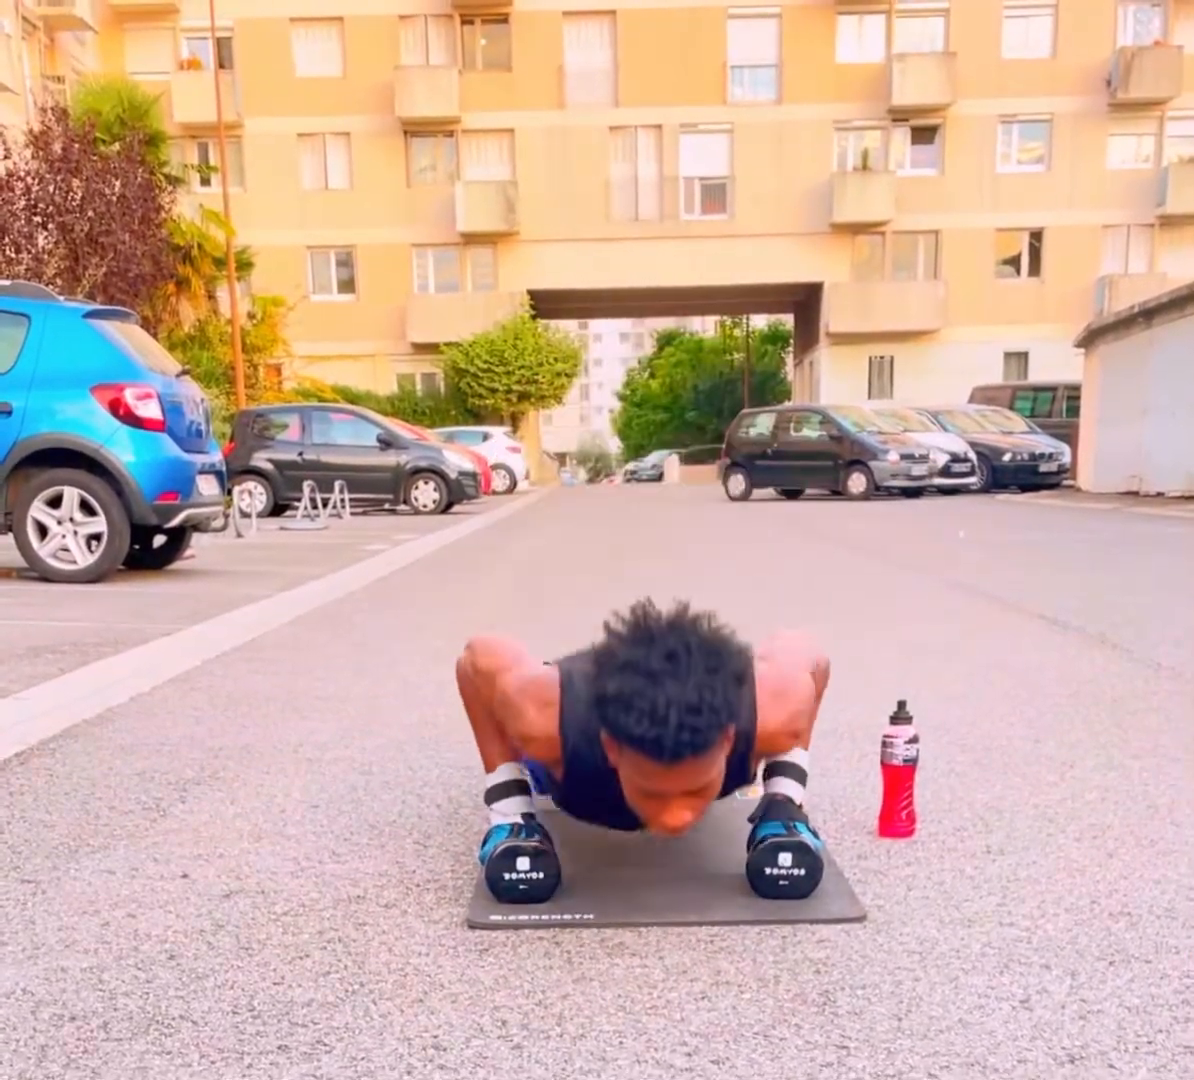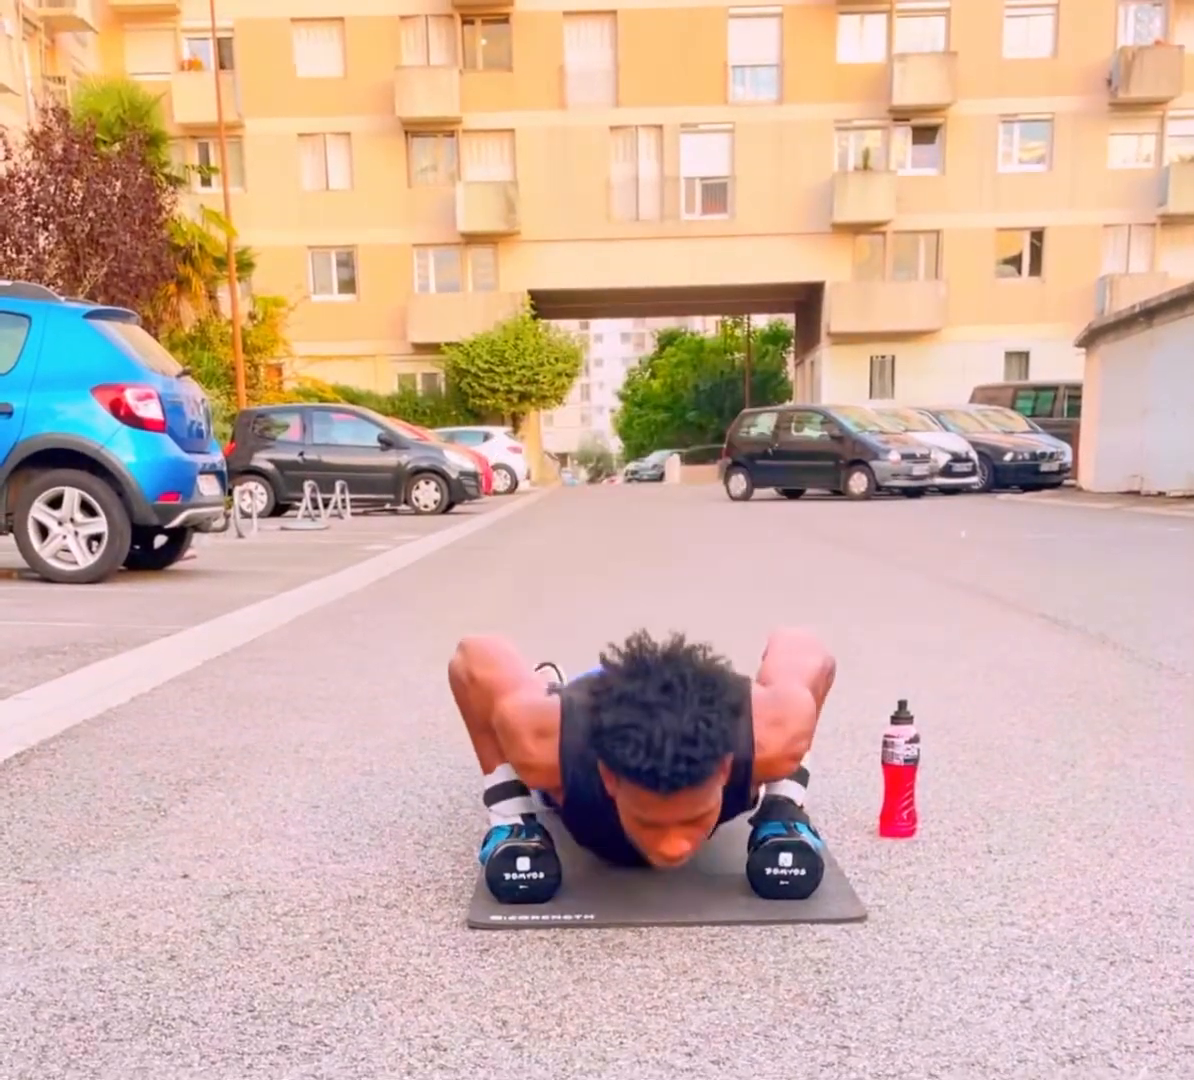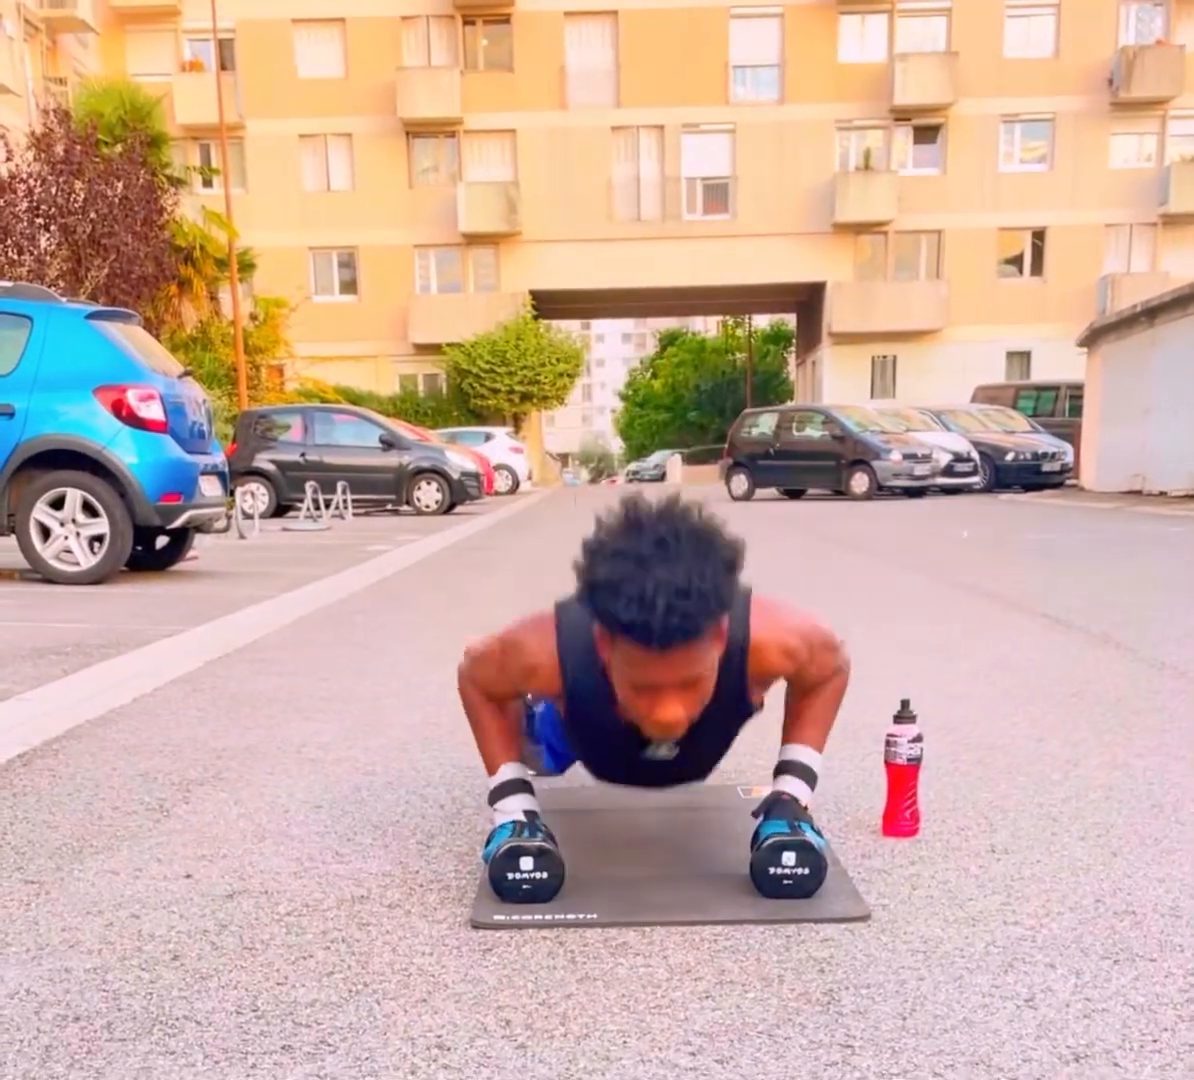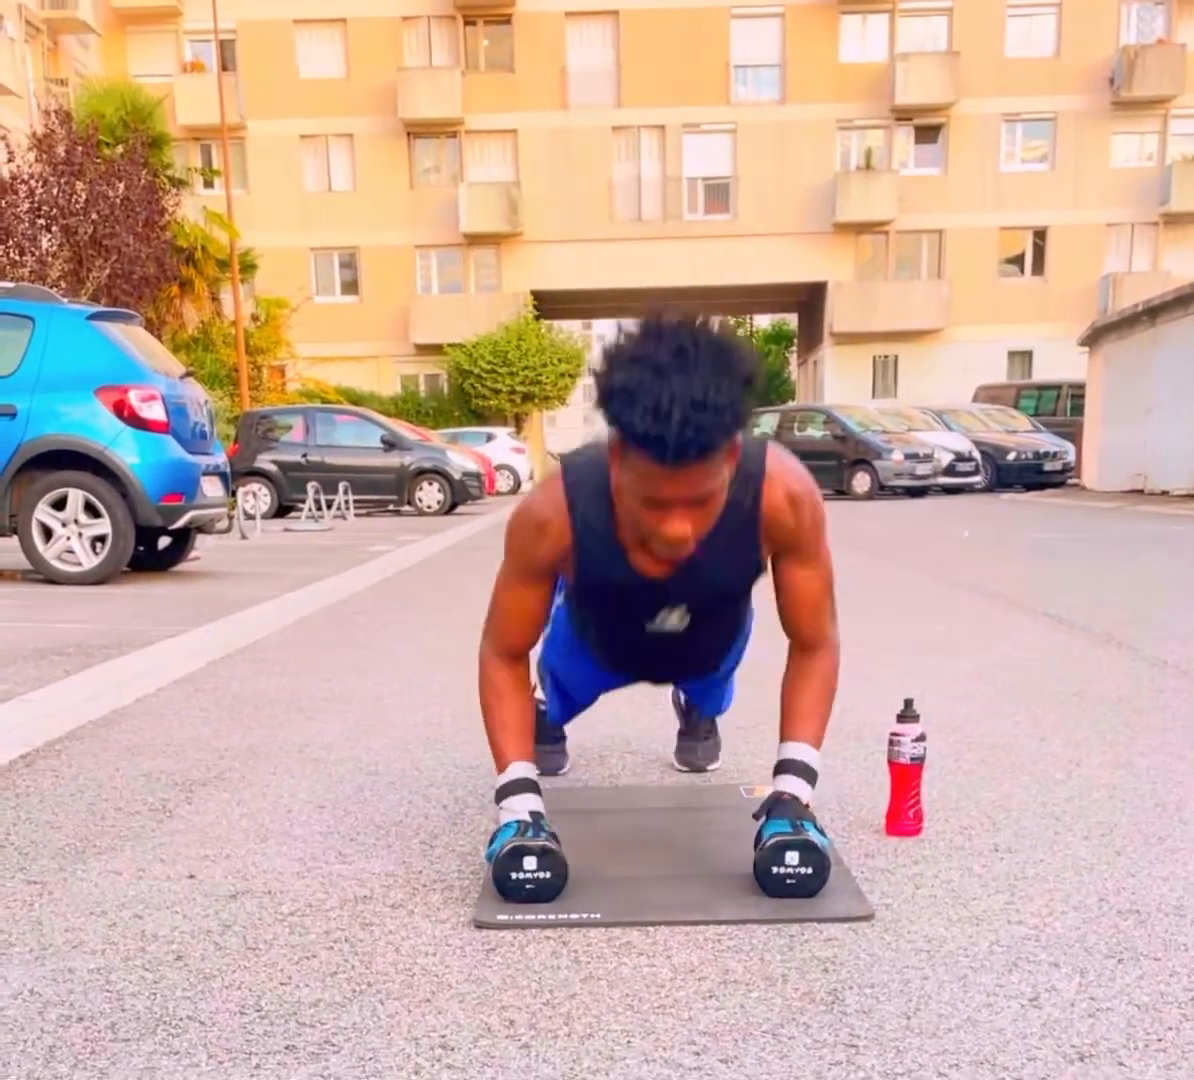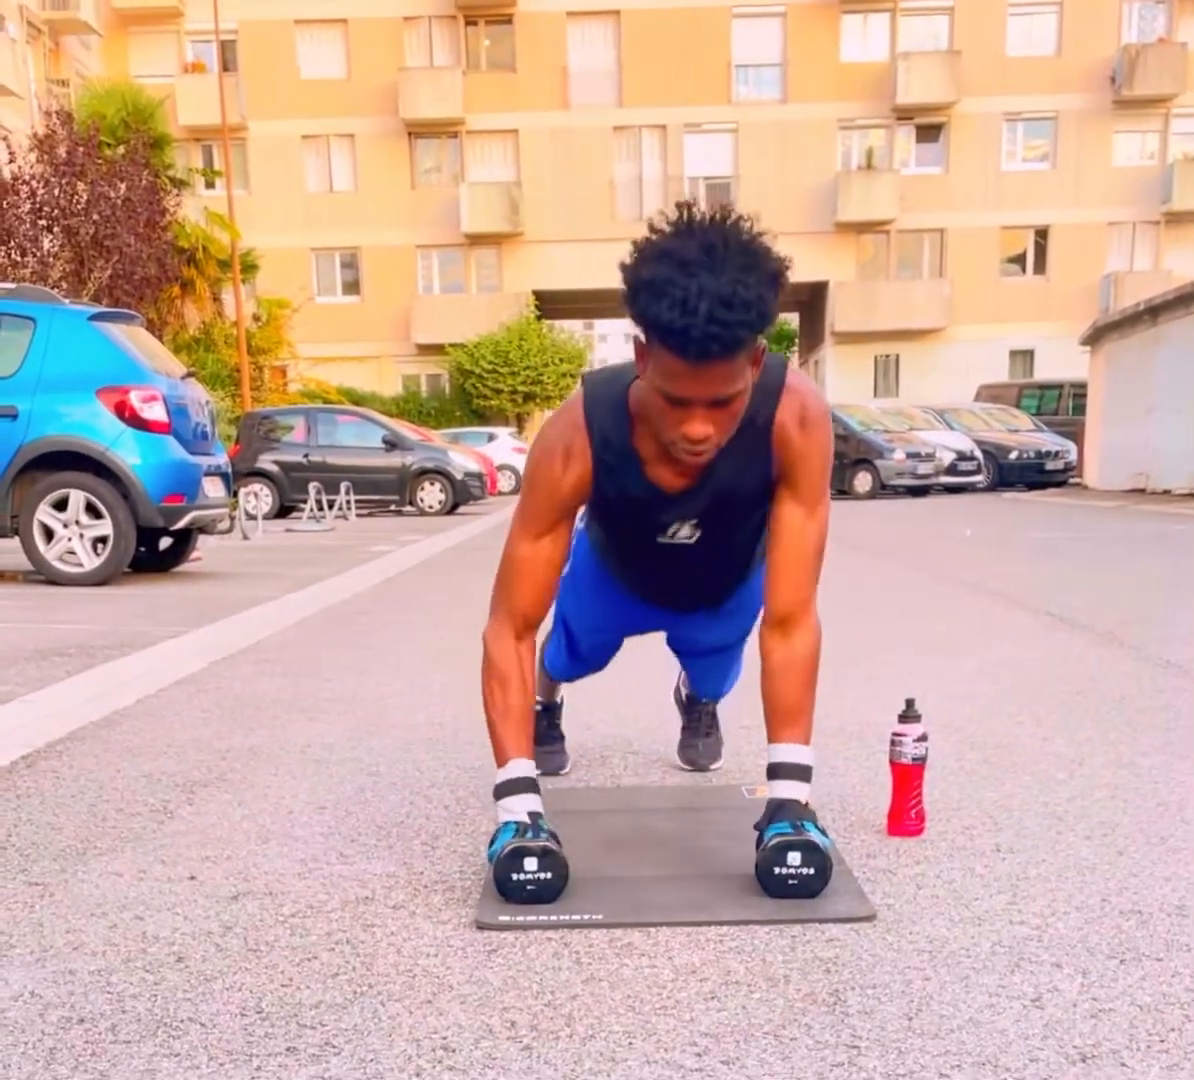
dt=0.2s
person 1, frame 1
left shoulder: (772, 714)
right shoulder: (546, 721)
left elbow: (811, 661)
right elbow: (475, 662)
left wrist: (785, 794)
right wrist: (507, 806)
person 1, frame 2
left shoulder: (770, 736)
right shoulder: (545, 747)
left elbow: (808, 652)
right elbow: (470, 659)
left wrist: (784, 799)
right wrist: (507, 800)
person 1, frame 3
left shoulder: (771, 638)
right shoulder: (547, 649)
left elbow: (832, 668)
right elbow: (476, 678)
left wrist: (791, 793)
right wrist: (513, 802)
person 1, frame 4
left shoulder: (784, 496)
right shoulder: (556, 511)
left elbow: (816, 644)
right elbow: (503, 656)
left wrist: (794, 787)
right wrist: (517, 798)
left hip: (711, 643)
right hip: (597, 639)
left knee: (707, 701)
right knee: (559, 698)
left ankle: (695, 710)
right ankle: (546, 716)
person 1, frame 5
left shoulder: (796, 415)
right shoulder: (579, 437)
left elbow: (790, 620)
right elbow: (511, 628)
left wrist: (789, 790)
right wrist: (517, 793)
left hip: (725, 581)
right hip: (616, 569)
left knee: (715, 674)
right knee: (573, 655)
left ankle: (697, 702)
right ankle: (544, 699)
